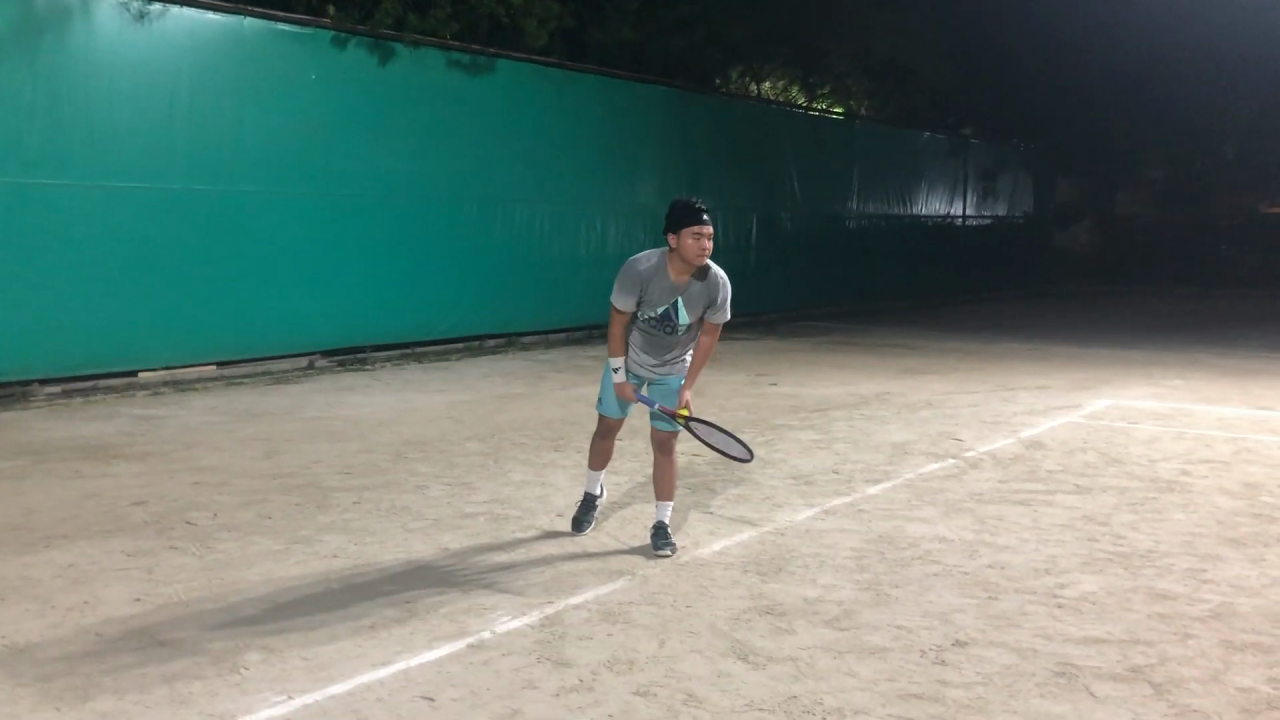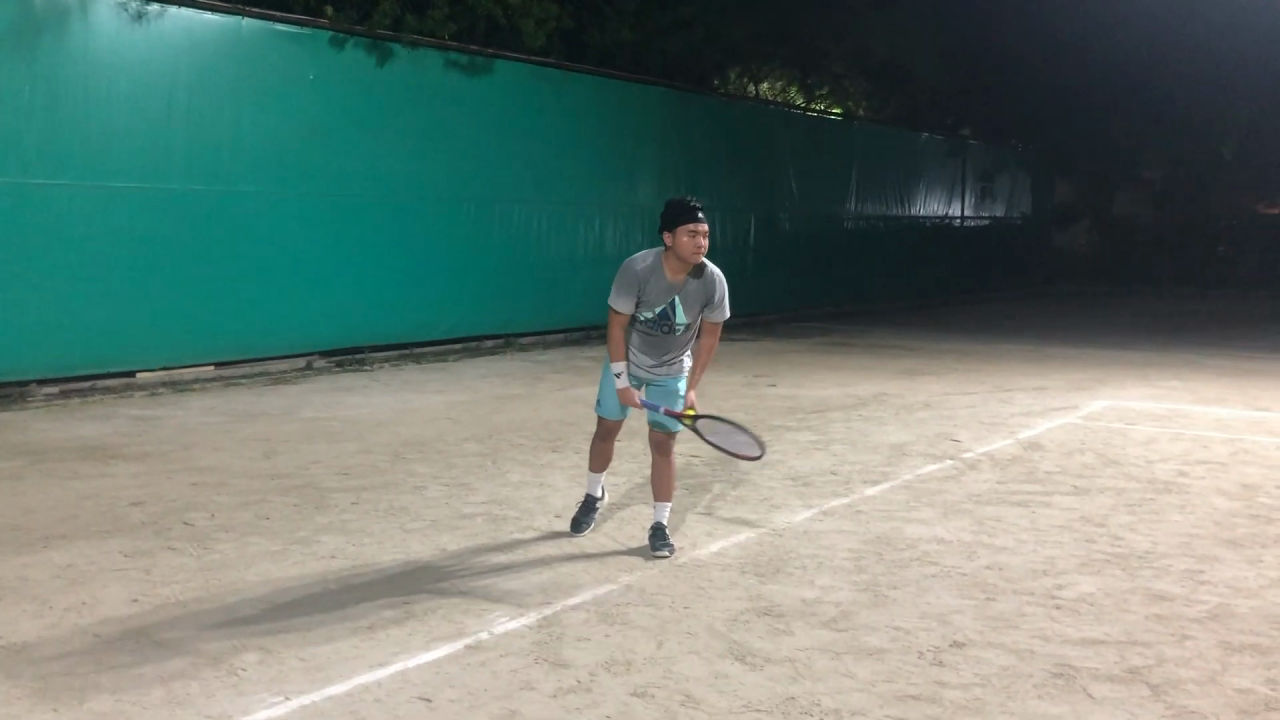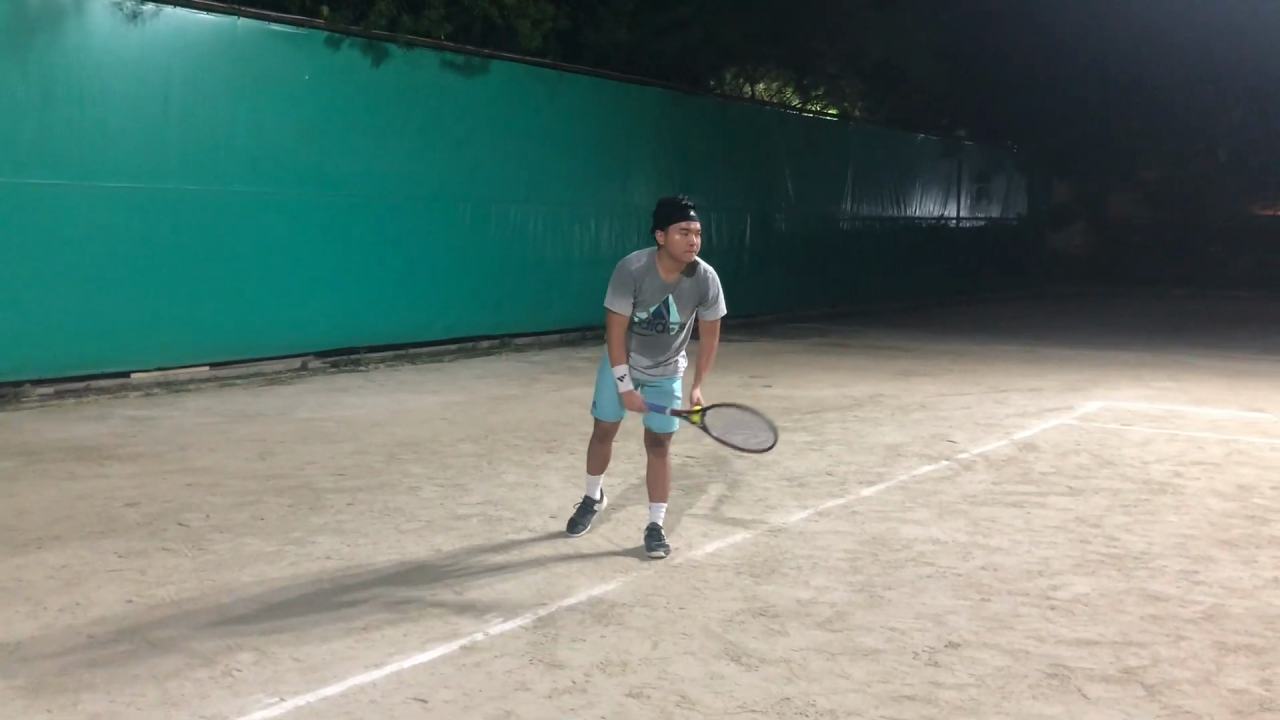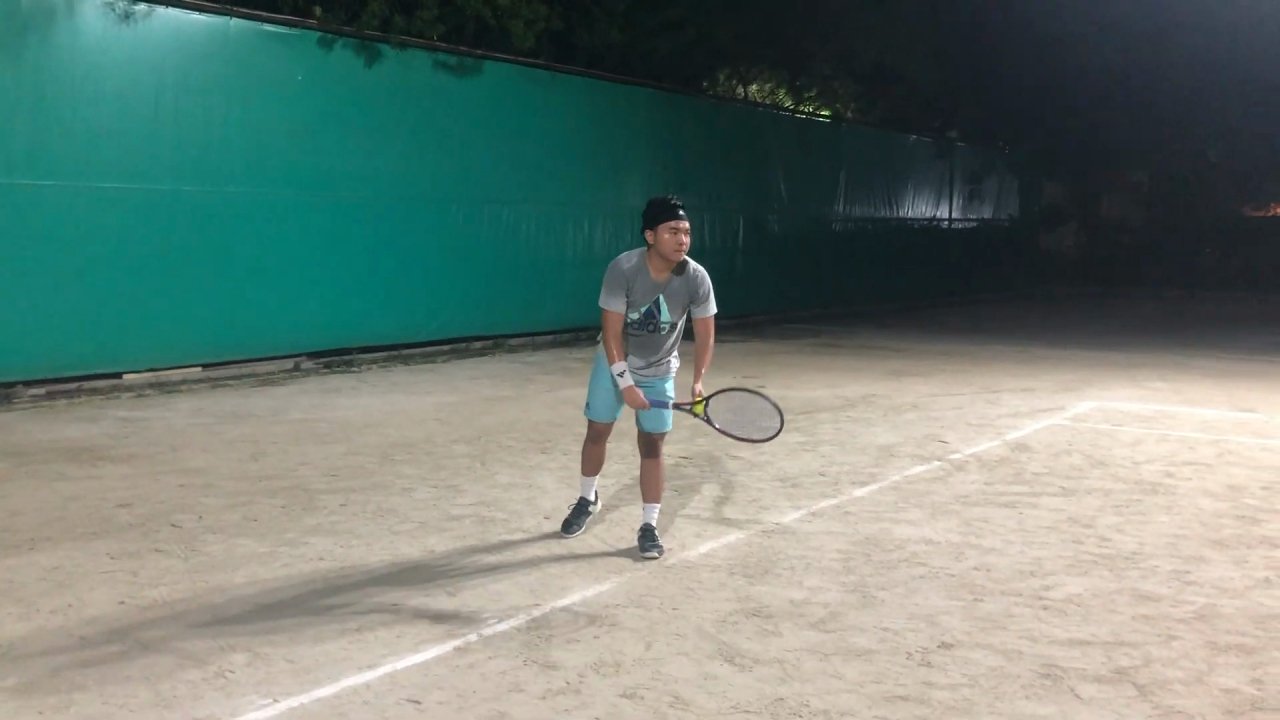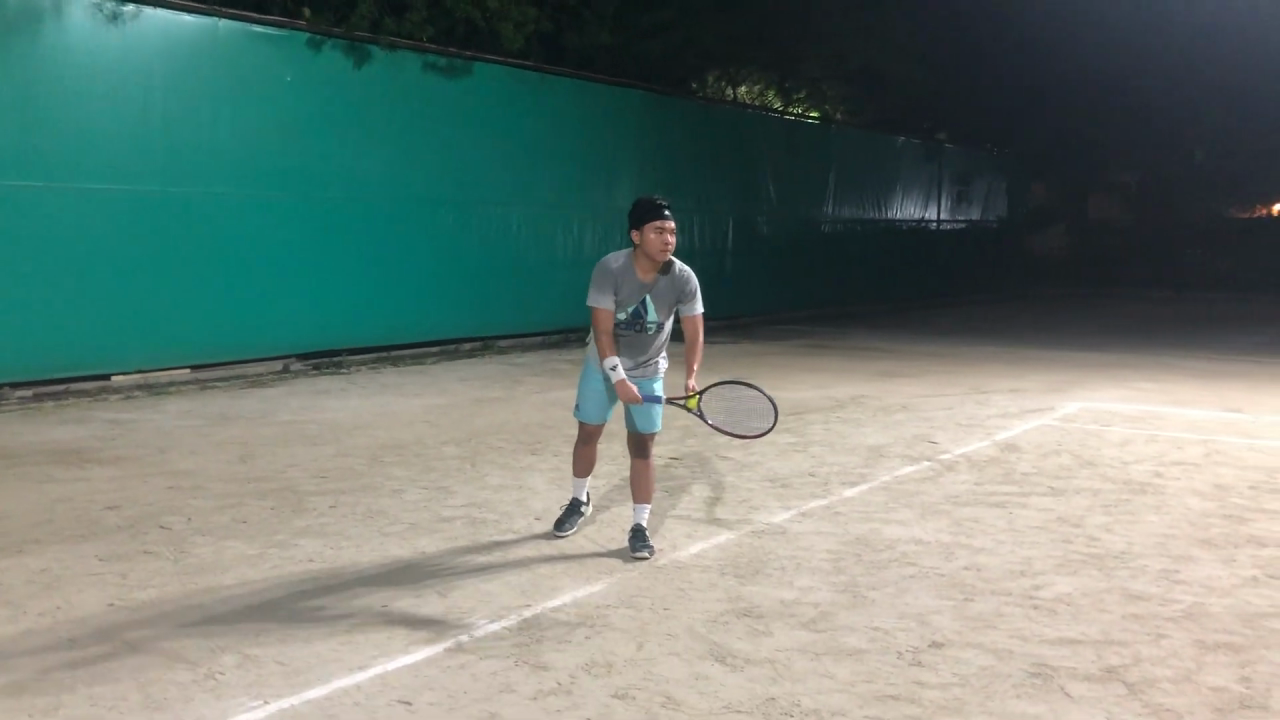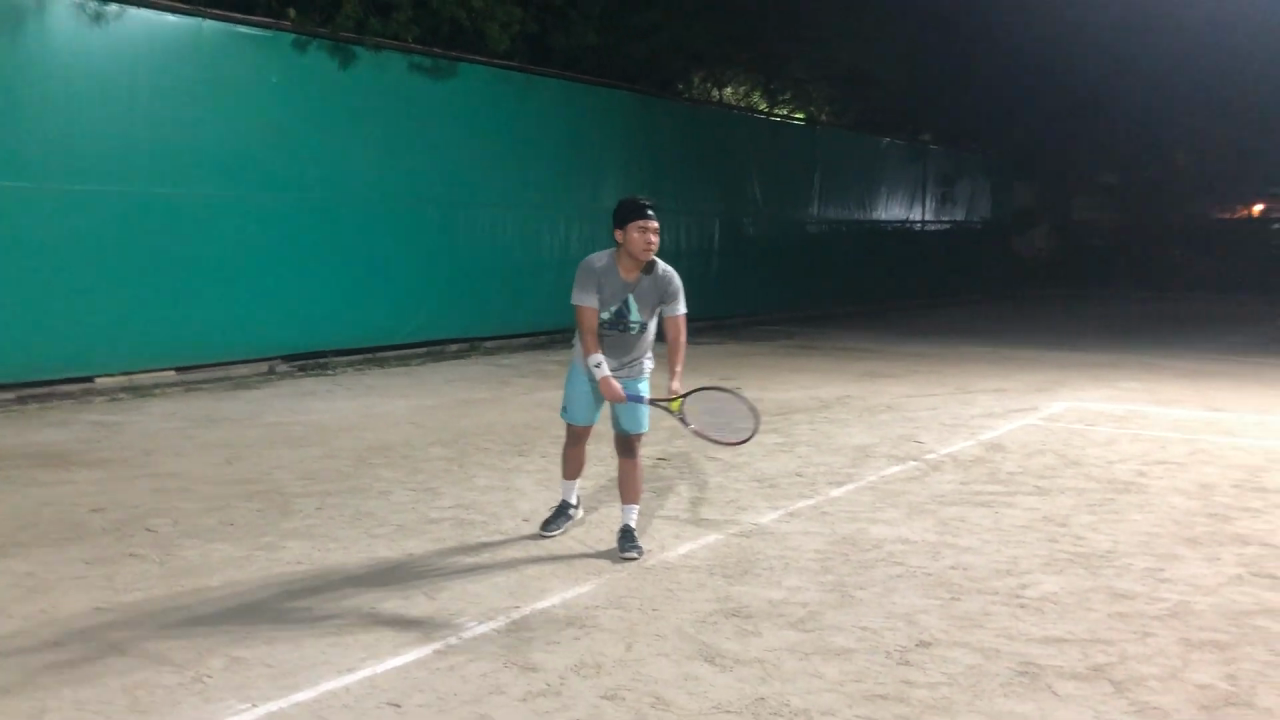
dt=0.1s
person 1, frame 1
left shoulder: (717, 283)
right shoulder: (639, 269)
left elbow: (708, 336)
right elbow: (618, 325)
left wrist: (687, 387)
right wrist: (619, 377)
left hip: (672, 370)
right hip: (627, 361)
left knee: (665, 443)
right knee: (607, 428)
left ankle: (662, 525)
right ankle: (593, 493)
person 1, frame 2
left shoulder: (713, 281)
right shoulder: (636, 269)
left elbow: (709, 335)
right elbow: (616, 328)
left wrist: (693, 387)
right wrist: (622, 382)
left hip: (671, 371)
right hip: (626, 362)
left knee: (663, 444)
right knee: (606, 430)
left ankle: (660, 526)
right ankle: (594, 496)
person 1, frame 3
left shoulder: (706, 280)
right shoulder: (630, 269)
left elbow: (709, 335)
right elbow: (616, 331)
left wrist: (698, 385)
right wrist: (624, 385)
left hip: (666, 372)
right hip: (622, 364)
left knee: (659, 445)
right knee: (603, 432)
left ankle: (655, 527)
right ankle: (592, 498)
person 1, frame 4
left shoulder: (697, 279)
right shoulder: (622, 269)
left elbow: (705, 334)
right elbow: (612, 333)
left wrist: (699, 380)
right wrist: (626, 384)
left hip: (659, 372)
right hip: (614, 365)
left knee: (652, 446)
right knee: (596, 433)
left ankle: (649, 527)
right ankle: (587, 500)
person 1, frame 5
left shoulder: (683, 279)
right shoulder: (609, 269)
left elbow: (694, 333)
right elbow: (603, 331)
left wrist: (691, 376)
right wrist: (618, 378)
left hip: (648, 372)
right hip: (603, 366)
left knee: (642, 446)
right knee: (588, 434)
left ankle: (639, 528)
right ankle: (579, 501)
person 1, frame 6
left shoulder: (666, 279)
right shoulder: (592, 268)
left elbow: (676, 334)
right elbow: (588, 330)
left wrist: (674, 378)
right wrist: (603, 376)
left hip: (634, 372)
right hip: (590, 367)
left knee: (629, 447)
right knee: (576, 436)
left ankle: (628, 527)
right ankle: (569, 504)
